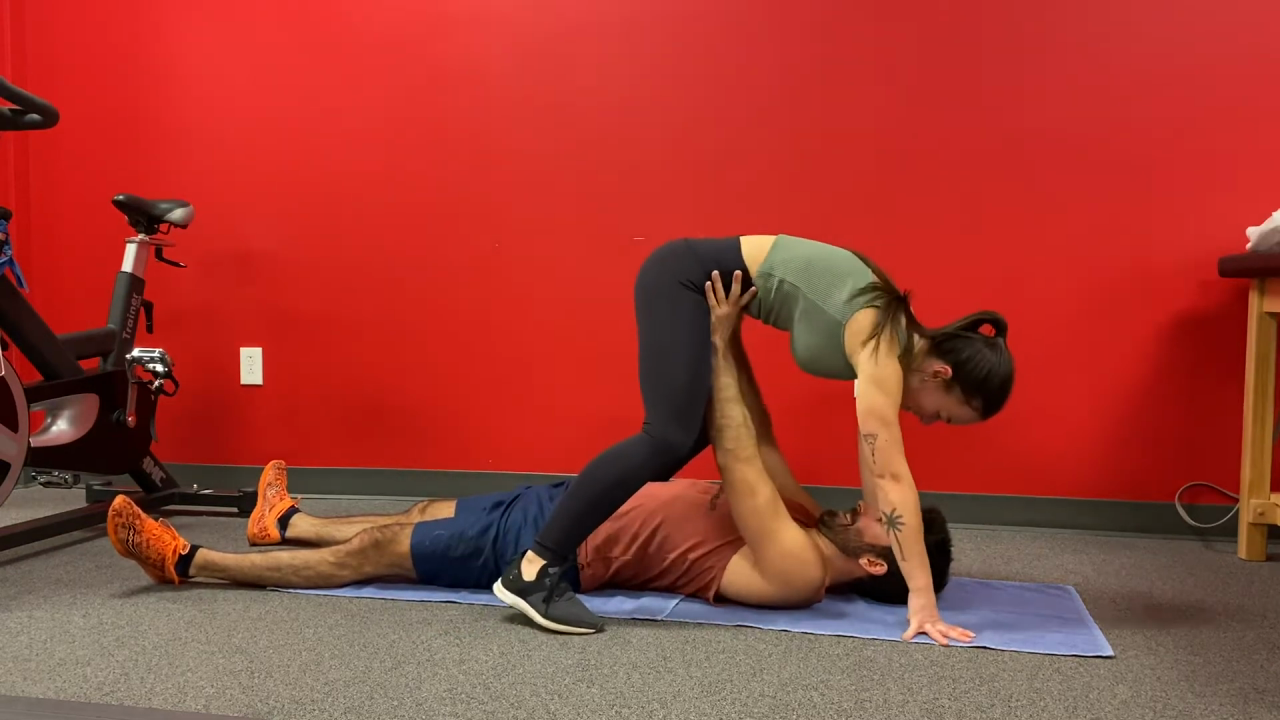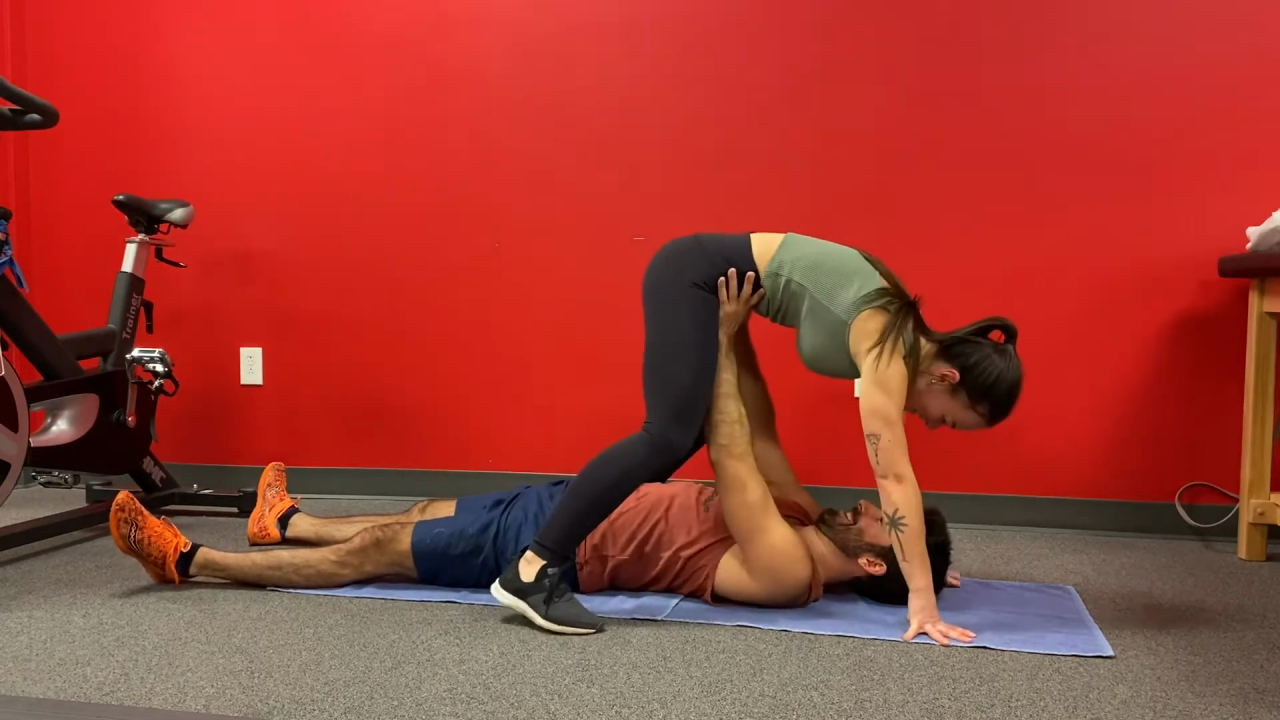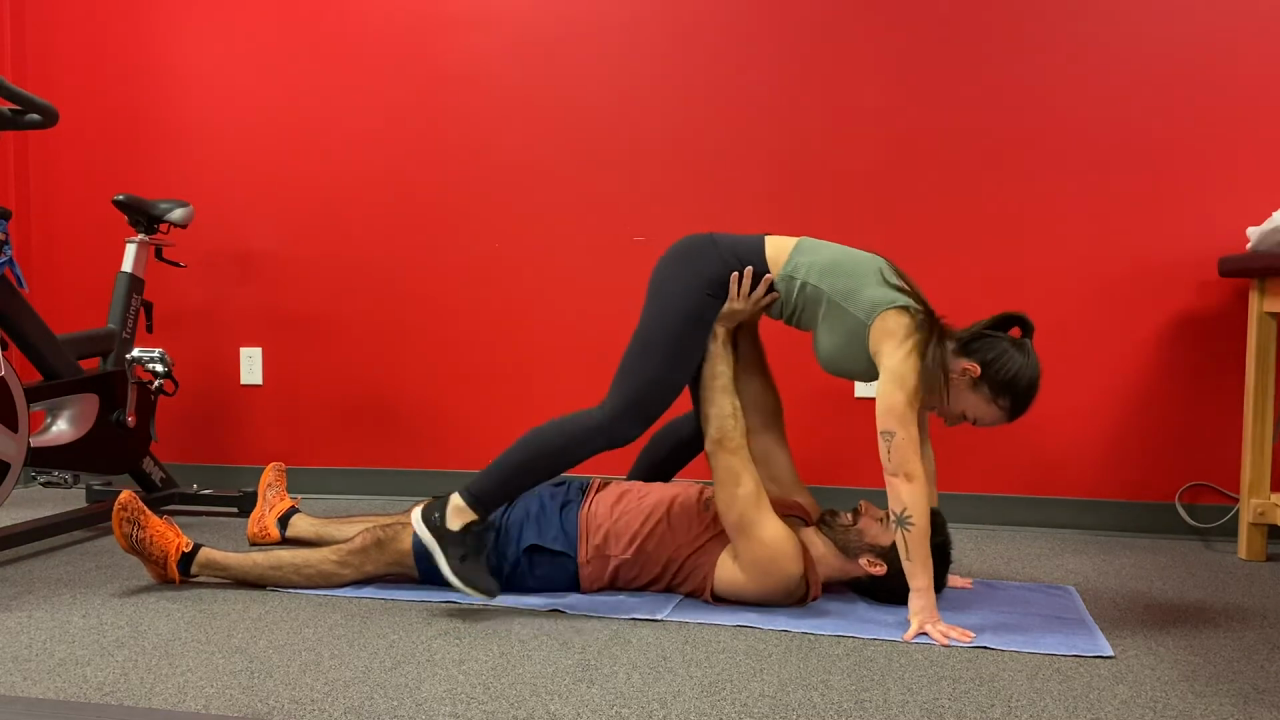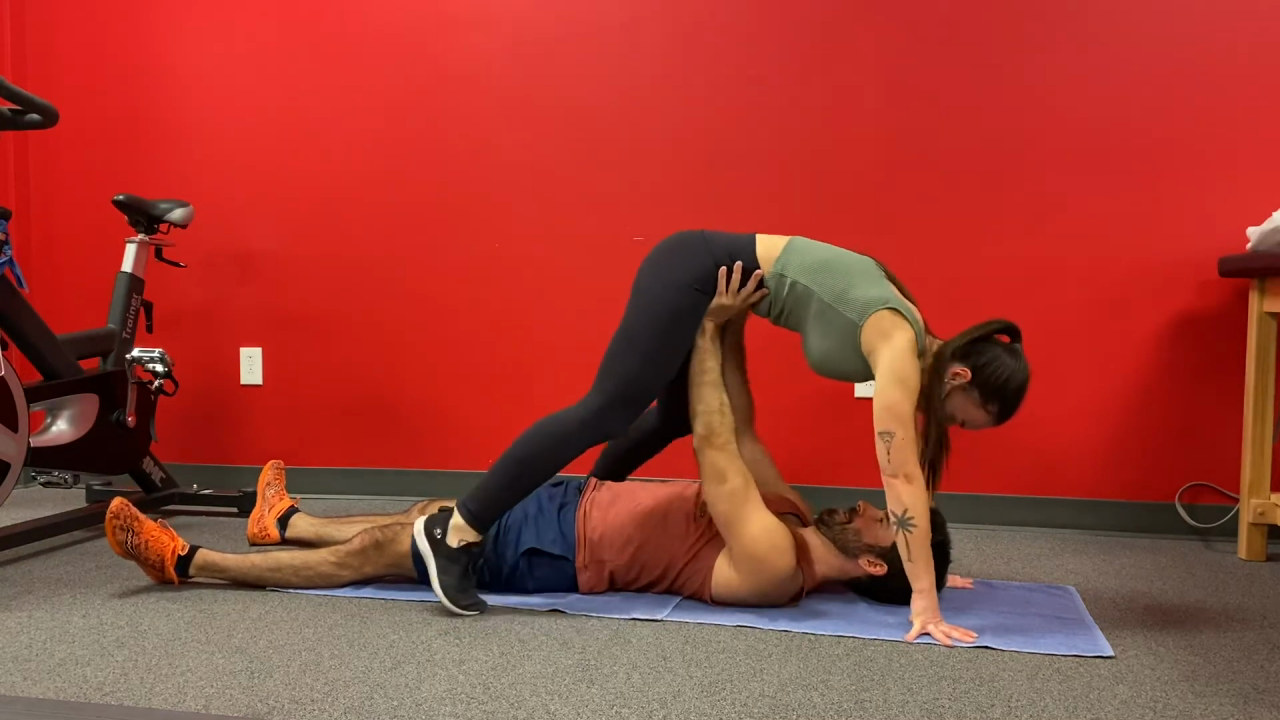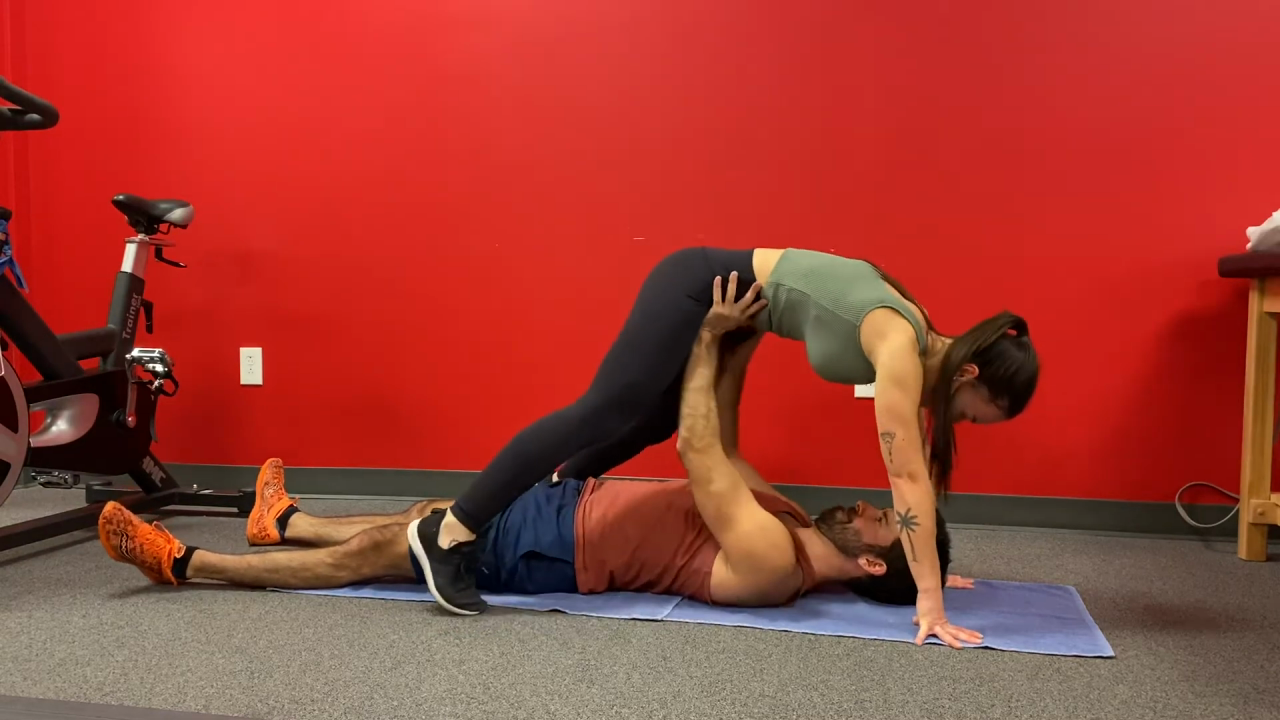
dt=0.3s
person 1, frame 1
left shoulder: (796, 572)
right shoulder: (807, 523)
left elbow: (739, 466)
right elbow: (751, 451)
left wrist: (717, 345)
right wrist: (730, 338)
left knee: (378, 554)
right knee: (423, 517)
left ankle: (188, 561)
right ankle: (284, 524)
person 1, frame 2
left shoulder: (788, 570)
right shoulder: (801, 522)
left elbow: (731, 462)
right elbow: (752, 446)
left wrist: (720, 341)
right wrist: (738, 335)
left hip: (563, 547)
left knee: (378, 551)
right knee: (422, 514)
left ankle: (189, 558)
right ankle: (285, 522)
person 1, frame 3
left shoulder: (782, 568)
right shoulder: (801, 523)
left elbow: (728, 454)
right elbow: (763, 437)
left wrist: (717, 334)
right wrist: (742, 330)
left hip: (560, 548)
right hip: (582, 501)
left knee: (379, 552)
right knee: (424, 518)
left ankle: (190, 560)
right ankle: (284, 525)
person 1, frame 4
left shoulder: (776, 565)
right shoulder: (798, 525)
left elbow: (714, 451)
right elbow: (736, 438)
left wrist: (707, 331)
right wrist: (731, 330)
left hip: (558, 547)
right hip: (581, 503)
left knee: (376, 552)
right knee: (421, 515)
left ankle: (186, 560)
right ankle: (283, 520)
person 1, frame 5
left shoulder: (774, 564)
right shoulder: (794, 529)
left elbow: (698, 454)
right elbow: (722, 453)
left wrist: (708, 340)
right wrist: (741, 355)
left hip: (559, 548)
right hip: (579, 501)
left knee: (377, 553)
right knee: (420, 517)
left ankle: (183, 563)
right ankle: (283, 522)
person 2, frame 1
left shoulder: (897, 338)
right shoulder: (881, 345)
left elbow: (874, 459)
right elbow: (892, 474)
right wrist: (921, 598)
left hip: (708, 283)
right hip: (685, 277)
left knee: (705, 424)
right knee: (670, 436)
left ankle: (602, 523)
right ankle: (534, 570)
person 2, frame 2
left shoulder: (910, 346)
right shoulder: (887, 345)
left elbow: (893, 465)
right elbow: (892, 477)
left wrist: (912, 557)
right wrist: (921, 599)
left hip: (719, 280)
right hip: (694, 272)
left knee: (709, 417)
right knee: (664, 432)
left ankle: (614, 515)
right ankle: (531, 573)
person 2, frame 3
left shoulder: (924, 340)
right shoulder: (906, 345)
left elbow: (918, 460)
right elbow: (903, 475)
left wrist: (923, 567)
right wrist: (921, 601)
left hip: (726, 280)
right hip: (708, 271)
right knee: (622, 417)
right ankle: (455, 517)
person 2, frame 4
left shoulder: (919, 347)
right shoulder: (900, 346)
left elbow: (913, 465)
right elbow: (901, 476)
left wrist: (924, 567)
right wrist: (924, 601)
left hip: (714, 280)
right hip: (695, 270)
left knee: (681, 415)
right knee: (607, 412)
right ankle: (457, 531)
person 2, frame 5
left shoulder: (921, 345)
right shoulder: (899, 344)
left elbow: (918, 462)
right elbow: (906, 476)
left wrist: (927, 566)
right wrist: (930, 601)
left hip: (721, 297)
right hip: (700, 286)
left knee: (657, 420)
right knee: (602, 413)
right ankle: (451, 531)
